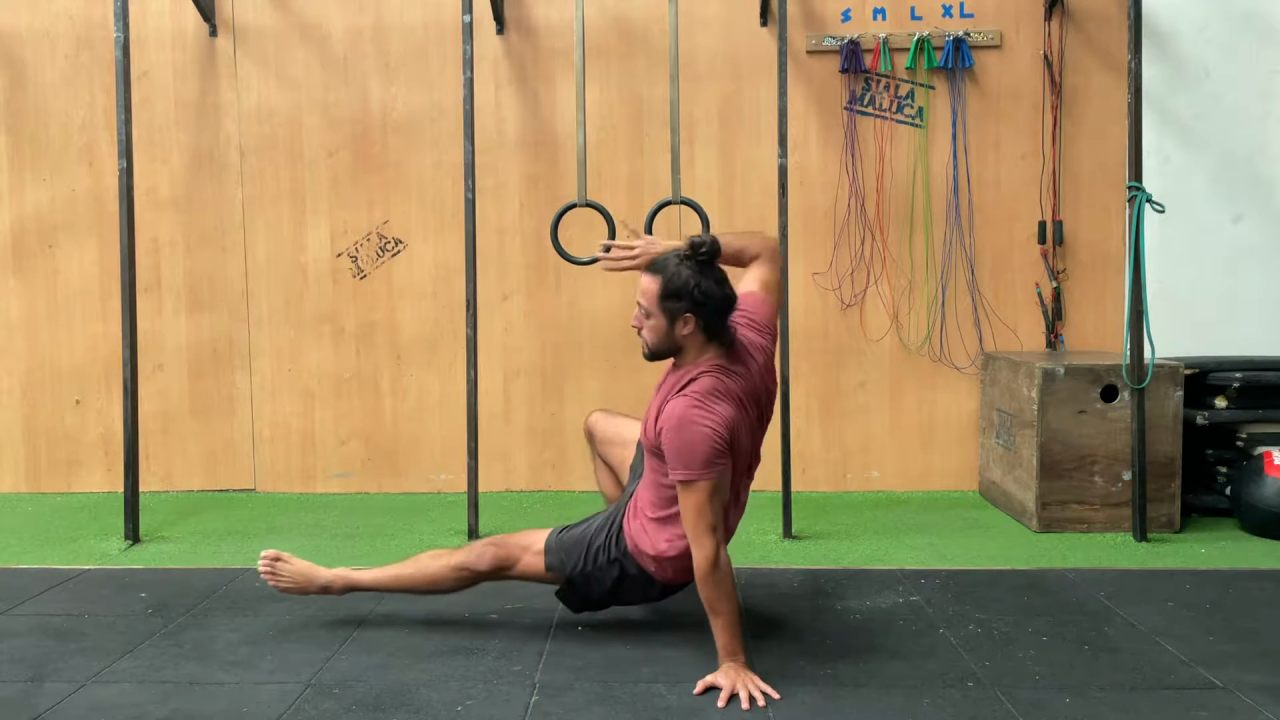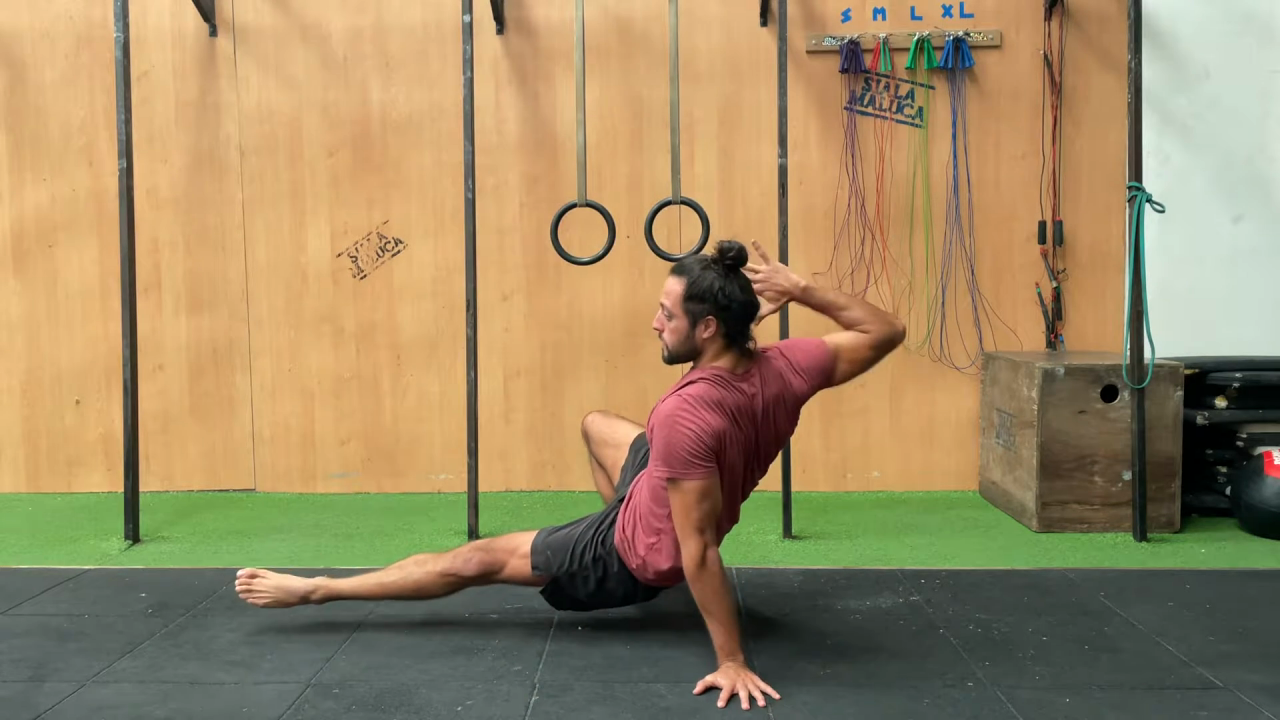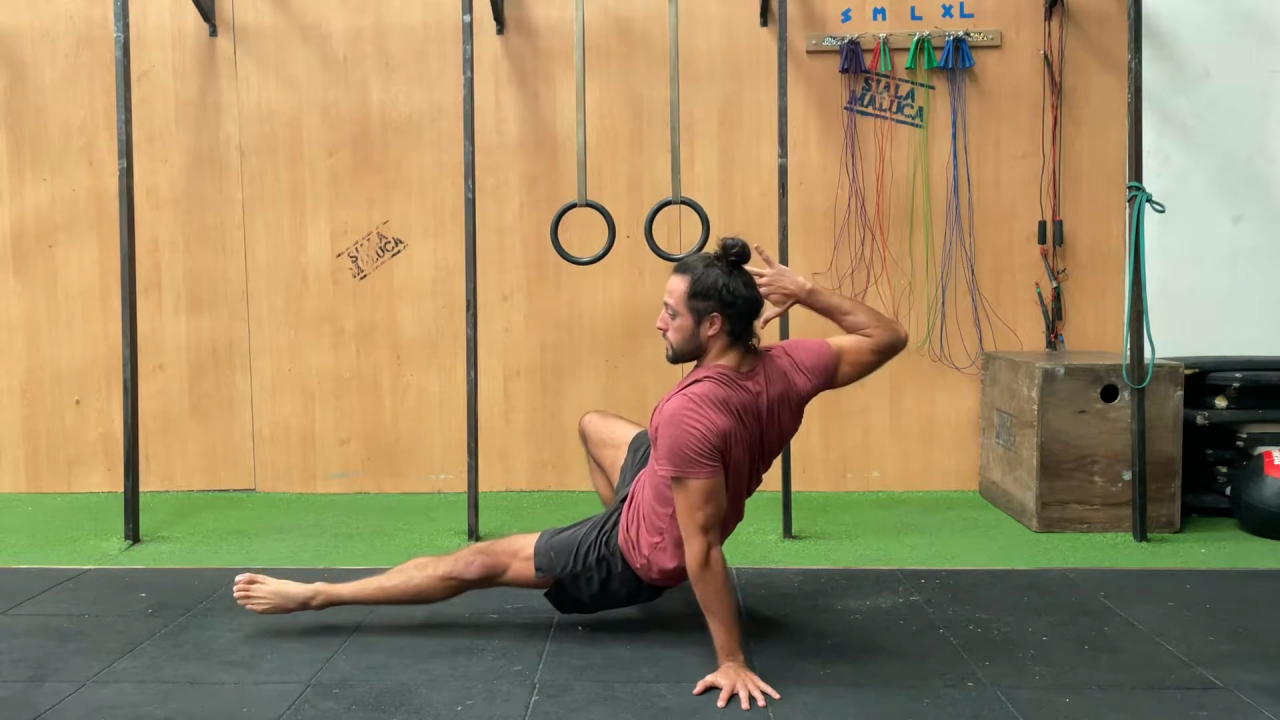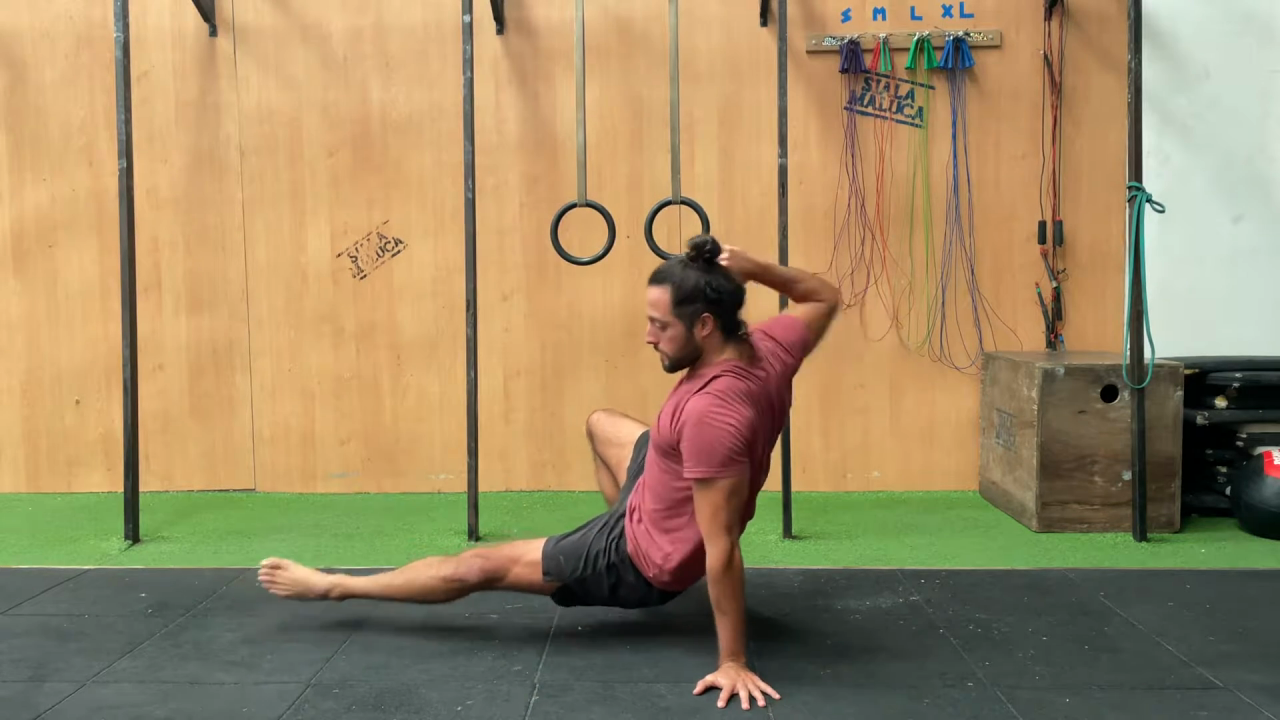
dt=0.3s
person 1, frame 1
left shoulder: (694, 417)
right shoulder: (748, 333)
left elbow: (707, 550)
right elbow: (764, 249)
left wrist: (733, 663)
right wrist: (666, 251)
left hip: (649, 548)
right hip: (658, 501)
left knee: (485, 556)
right knee: (597, 426)
left ankle: (334, 581)
right ankle: (612, 539)
person 1, frame 2
left shoulder: (685, 416)
right shoulder: (789, 368)
left elbow: (698, 553)
right elbow: (887, 331)
left wrist: (732, 664)
right wrist: (799, 289)
left hip: (637, 555)
right hip: (665, 494)
left knee: (480, 559)
right knee: (596, 427)
left ankle: (315, 590)
person 1, frame 3
left shoulder: (690, 415)
right shoulder: (791, 367)
left elbow: (700, 551)
right elbow: (889, 336)
left wrist: (732, 664)
right wrist: (808, 291)
left hip: (640, 554)
right hip: (664, 489)
left knee: (476, 563)
right knee: (593, 426)
left ankle: (311, 595)
person 1, frame 4
left shoulder: (714, 413)
right shoulder: (770, 349)
left elbow: (721, 552)
right elbow: (824, 297)
left wrist: (732, 664)
right wrist: (756, 267)
left hip: (649, 557)
right hip: (658, 494)
left knee: (480, 566)
right knee: (602, 424)
left ankle: (332, 586)
